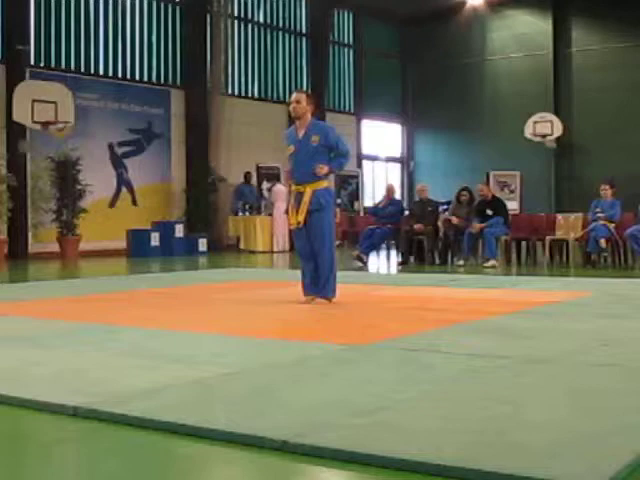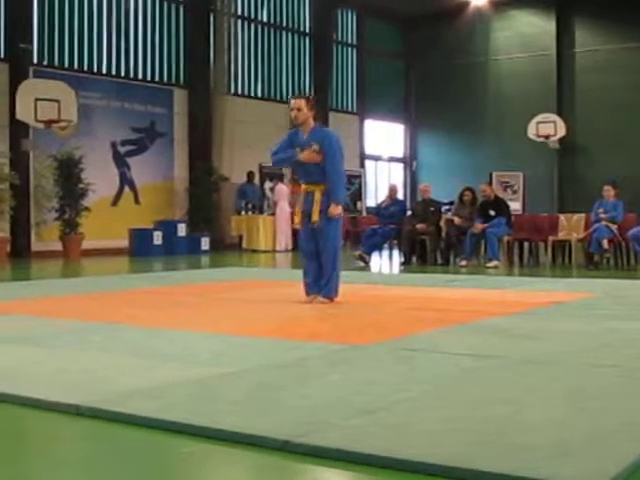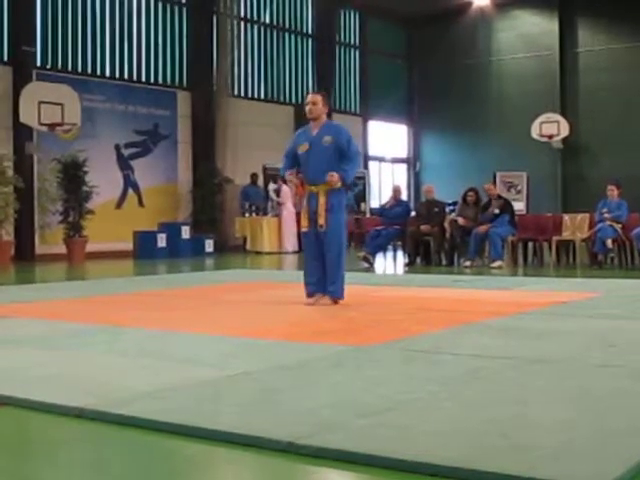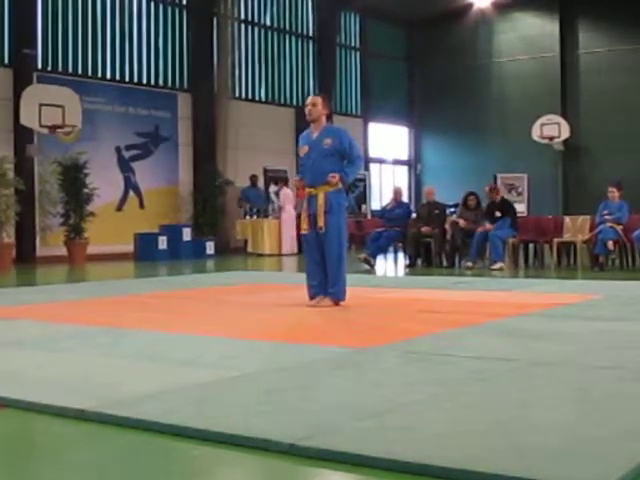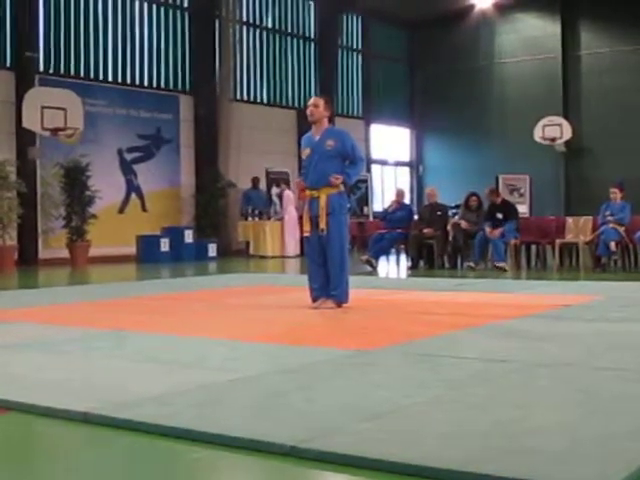
dt=1s
person 1, frame 1
left shoulder: (325, 131)
right shoulder: (289, 135)
left elbow: (343, 154)
left wrist: (329, 168)
left hip: (319, 196)
right hip: (297, 197)
left knee: (323, 246)
right knee: (303, 247)
left ankle: (326, 292)
right ankle: (311, 290)
person 1, frame 2
left shoulder: (327, 136)
right shoulder: (292, 136)
left elbow: (336, 170)
right elbow: (276, 158)
left wrist: (337, 202)
right wrist: (298, 157)
left hip: (328, 197)
right hip: (307, 197)
left knee: (328, 245)
right knee: (307, 245)
left ankle: (327, 291)
right ankle: (313, 289)
person 1, frame 3
left shoulder: (338, 132)
right shoulder: (300, 135)
left elbow: (354, 157)
right elbow: (290, 159)
left wrist: (342, 175)
right wrist: (289, 172)
left hip: (332, 196)
right hip: (309, 197)
left knee: (333, 245)
right knee: (310, 245)
left ankle: (333, 293)
right ankle: (315, 290)
person 1, frame 4
left shoulder: (338, 134)
right shoulder: (303, 138)
left elbow: (356, 159)
left wrist: (343, 177)
right wrist: (300, 180)
left hip: (332, 198)
right hip: (310, 200)
left knee: (334, 247)
right knee: (312, 248)
left ankle: (334, 294)
right ankle: (317, 292)
person 1, frame 5
left shoulder: (340, 136)
right shoulder: (305, 140)
left elbow: (358, 161)
left wrist: (345, 178)
right wrist: (302, 181)
left hip: (333, 200)
right hip: (311, 202)
left knee: (335, 249)
right knee: (313, 251)
left ankle: (336, 296)
right ankle: (319, 294)
